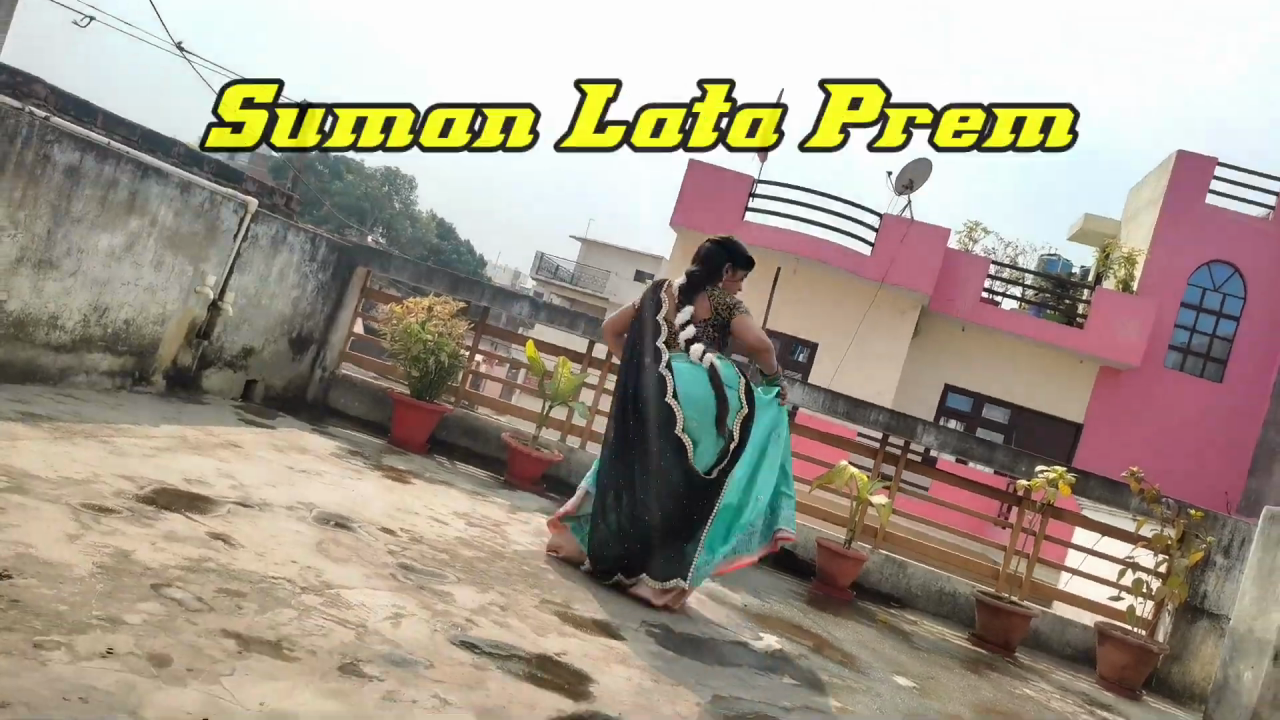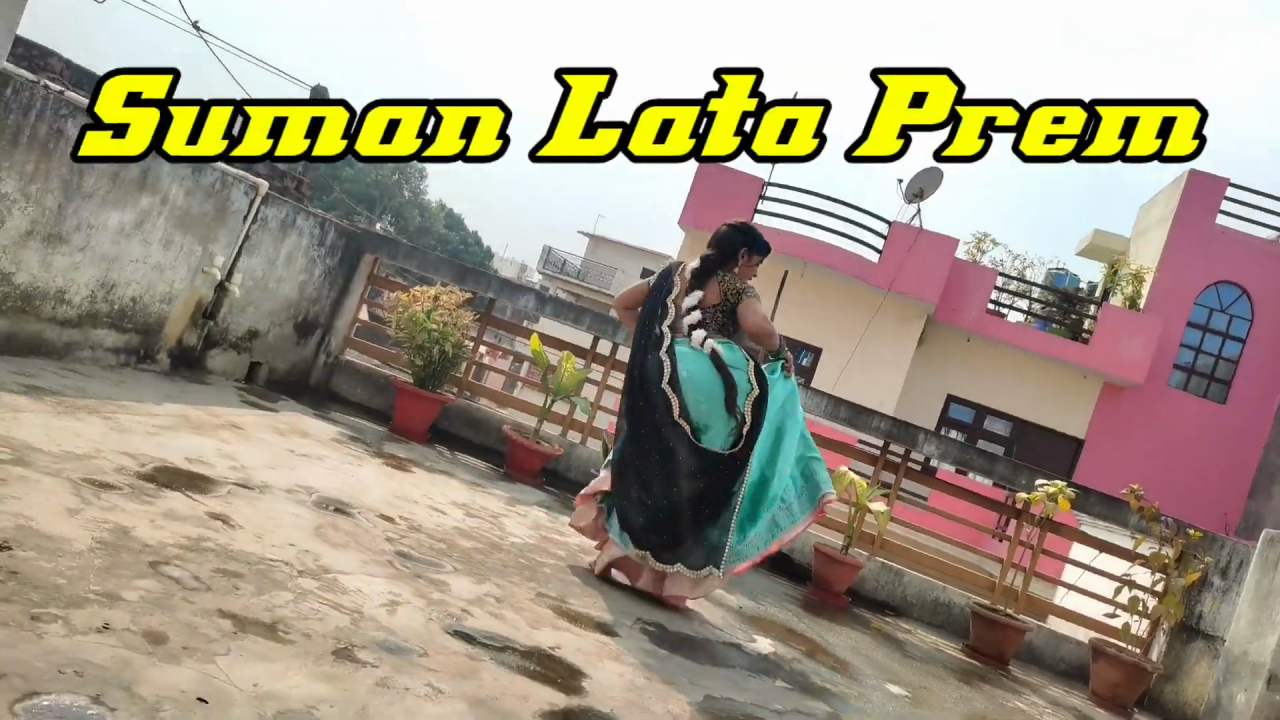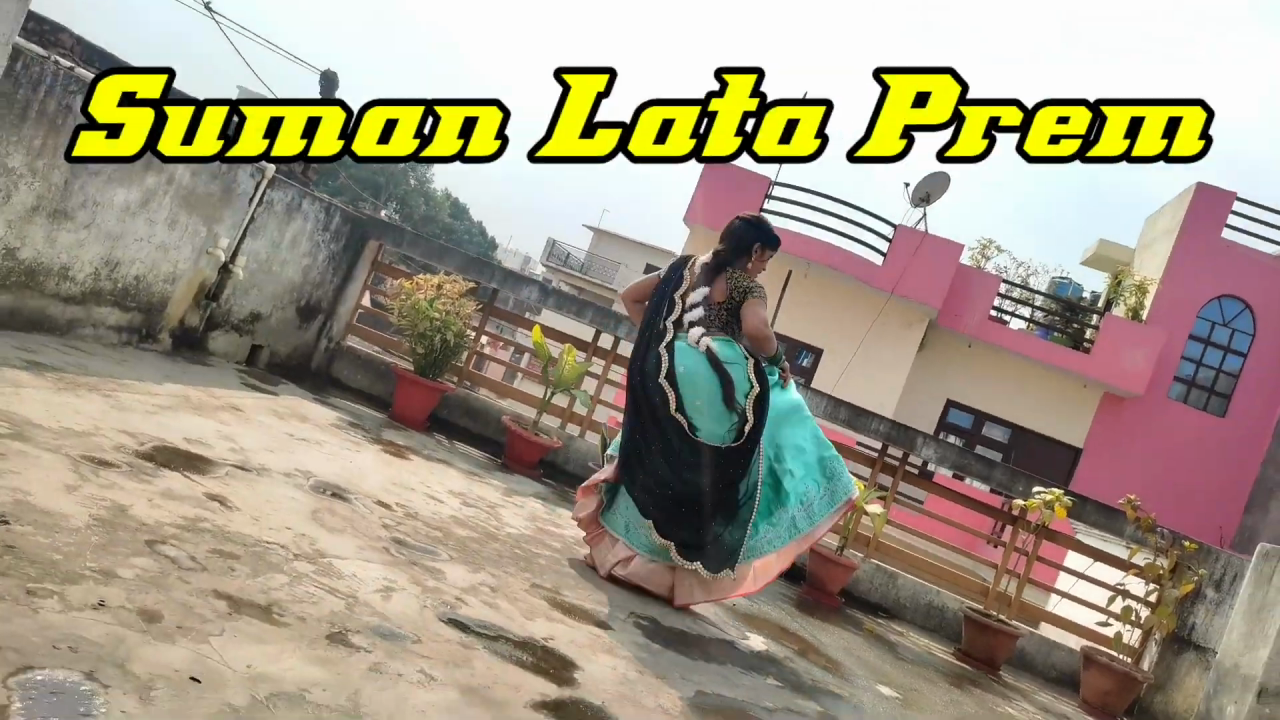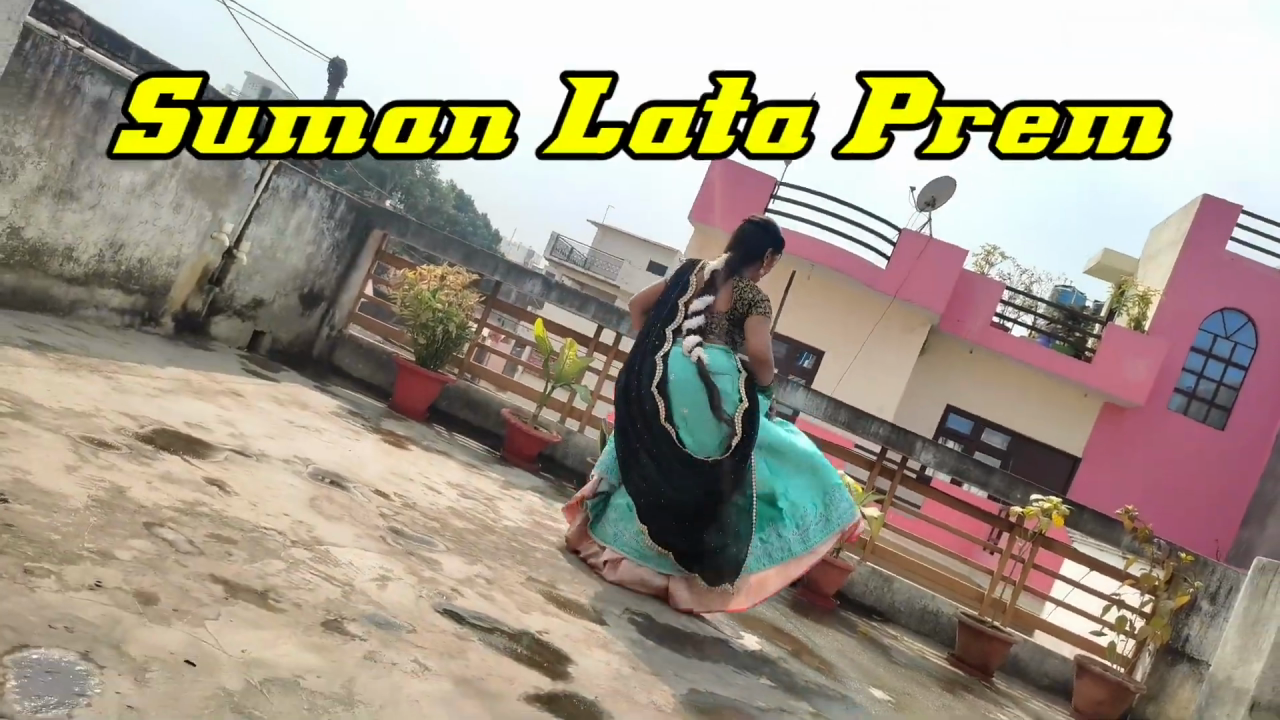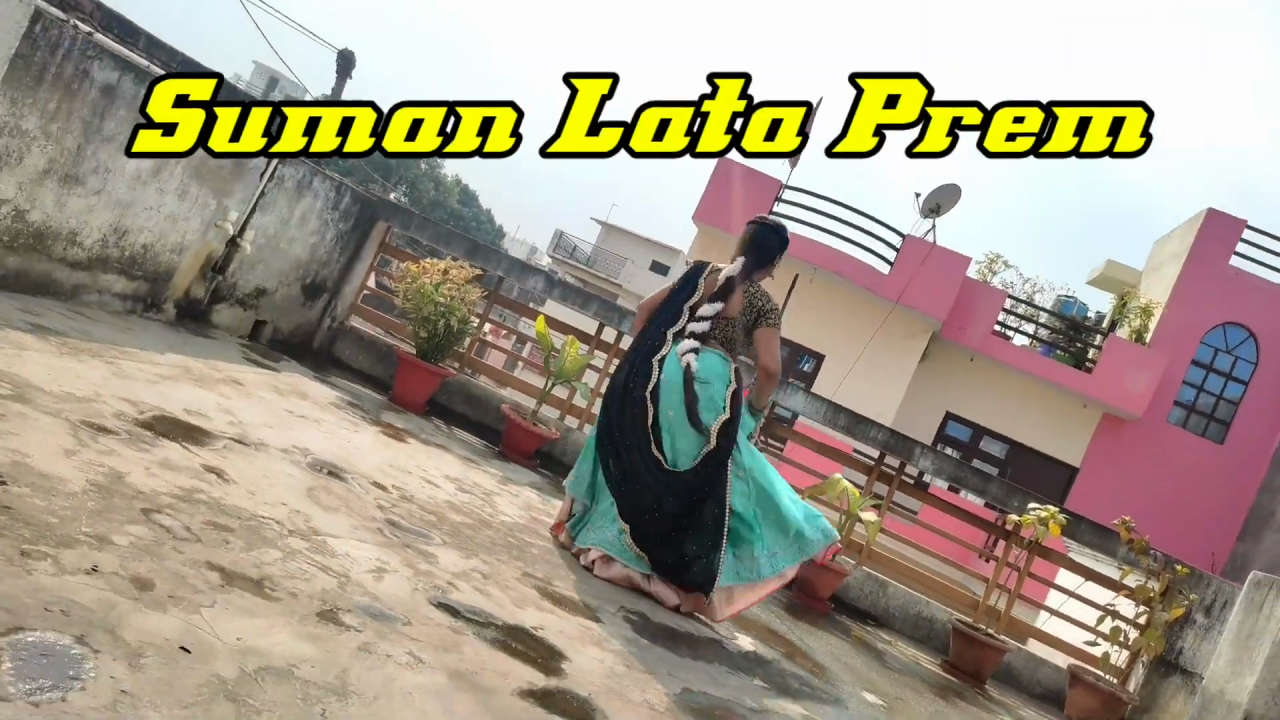
dt=0.1s
person 1, frame 1
left shoulder: (661, 292)
right shoulder: (726, 304)
left elbow: (611, 328)
right elbow: (757, 343)
left wrist: (633, 363)
right wrist: (775, 379)
left hip: (650, 389)
right hip: (710, 392)
left knee: (638, 474)
right knee: (695, 484)
left ankle: (596, 554)
right ankle: (664, 579)
person 1, frame 2
left shoulder: (675, 273)
right shoulder: (737, 287)
left elbow: (622, 303)
right elbow: (758, 328)
left wrist: (658, 345)
right wrist: (780, 355)
left hip: (661, 373)
right hip: (717, 376)
left knee: (652, 462)
right knee: (711, 472)
left ankle: (618, 553)
right ankle: (684, 574)
person 1, frame 3
left shoulder: (685, 267)
right shoulder: (747, 284)
left elbow: (630, 296)
right elbow: (756, 330)
left wrist: (658, 340)
right wrist: (777, 361)
left hip: (668, 368)
right hip: (721, 375)
left knee: (656, 459)
left ankle: (613, 549)
person 1, frame 4
left shoulder: (692, 271)
right shoulder: (753, 295)
left elbow: (638, 305)
right elbow: (758, 353)
left wrist: (656, 349)
right wrist: (766, 387)
left hip: (664, 375)
right hip: (714, 384)
left knee: (647, 464)
left ankle: (608, 547)
person 1, frame 5
left shoulder: (700, 274)
right shoulder: (765, 304)
left elbow: (645, 310)
right elbow: (769, 370)
left wrist: (647, 356)
right wrist: (753, 410)
left hip: (662, 372)
right hip: (709, 387)
left knee: (638, 466)
right knee: (710, 485)
left ankle: (601, 547)
